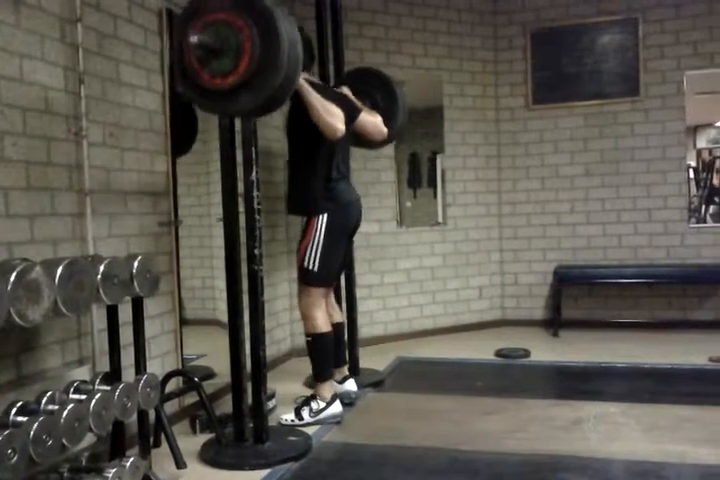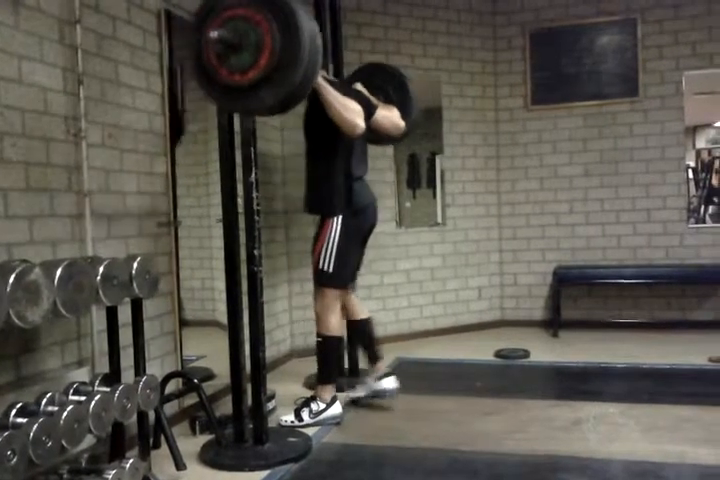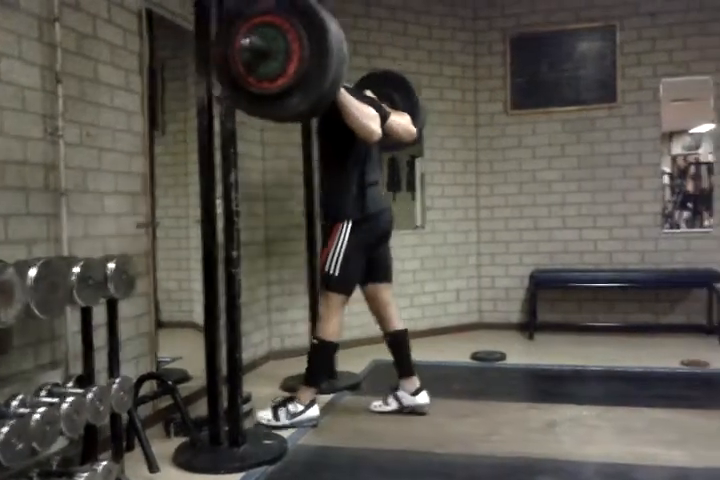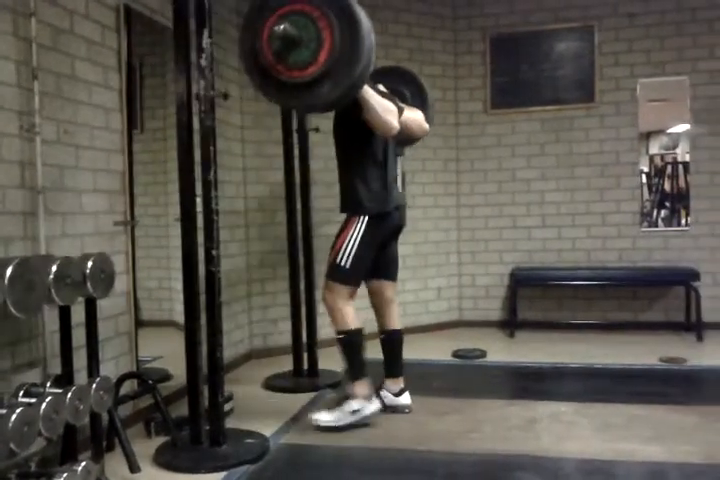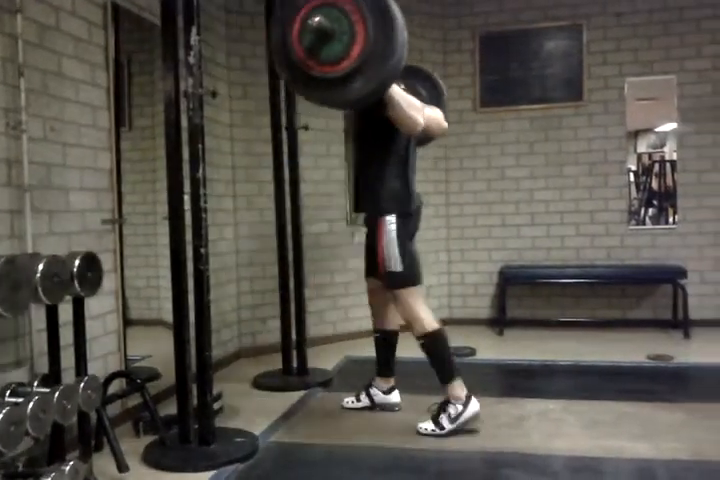
dt=0.3s
person 1, frame 1
left shoulder: (308, 96)
right shoulder: (332, 95)
left elbow: (334, 128)
right elbow: (378, 130)
left wrist: (300, 85)
right wrist: (353, 100)
left hip: (327, 208)
right hip: (343, 203)
left knee: (311, 300)
right knee: (324, 295)
left ankle: (325, 398)
right ankle: (341, 378)
person 1, frame 2
left shoulder: (326, 92)
right shoulder: (344, 90)
left elbow: (354, 125)
right elbow: (396, 124)
left wrist: (317, 82)
right wrist: (366, 95)
left hip: (342, 209)
right hip: (358, 204)
left knee: (327, 302)
right knee: (343, 293)
left ankle: (325, 400)
right ankle: (378, 372)
person 1, frame 3
left shoulder: (338, 102)
right shoulder: (358, 98)
left elbow: (371, 131)
right elbow: (408, 131)
left wrist: (337, 90)
right wrist: (380, 105)
left hip: (354, 216)
right hip: (375, 212)
left knee: (330, 306)
right knee: (381, 301)
left ankle: (303, 402)
right ankle: (411, 389)
person 1, frame 4
left shoulder: (356, 96)
right shoulder: (374, 93)
left elbow: (389, 125)
right elbow: (421, 125)
left wrist: (357, 85)
right wrist: (389, 97)
left hip: (370, 210)
right hip: (388, 208)
left knee: (336, 295)
right knee: (384, 299)
left ankle: (359, 395)
right ankle: (394, 389)
person 1, frame 5
right shoulder: (388, 91)
left elbow: (416, 122)
right elbow: (438, 124)
left hip: (391, 210)
right hip: (390, 208)
left knee: (407, 303)
right knee: (380, 297)
left ankle: (460, 398)
right ankle: (384, 388)
